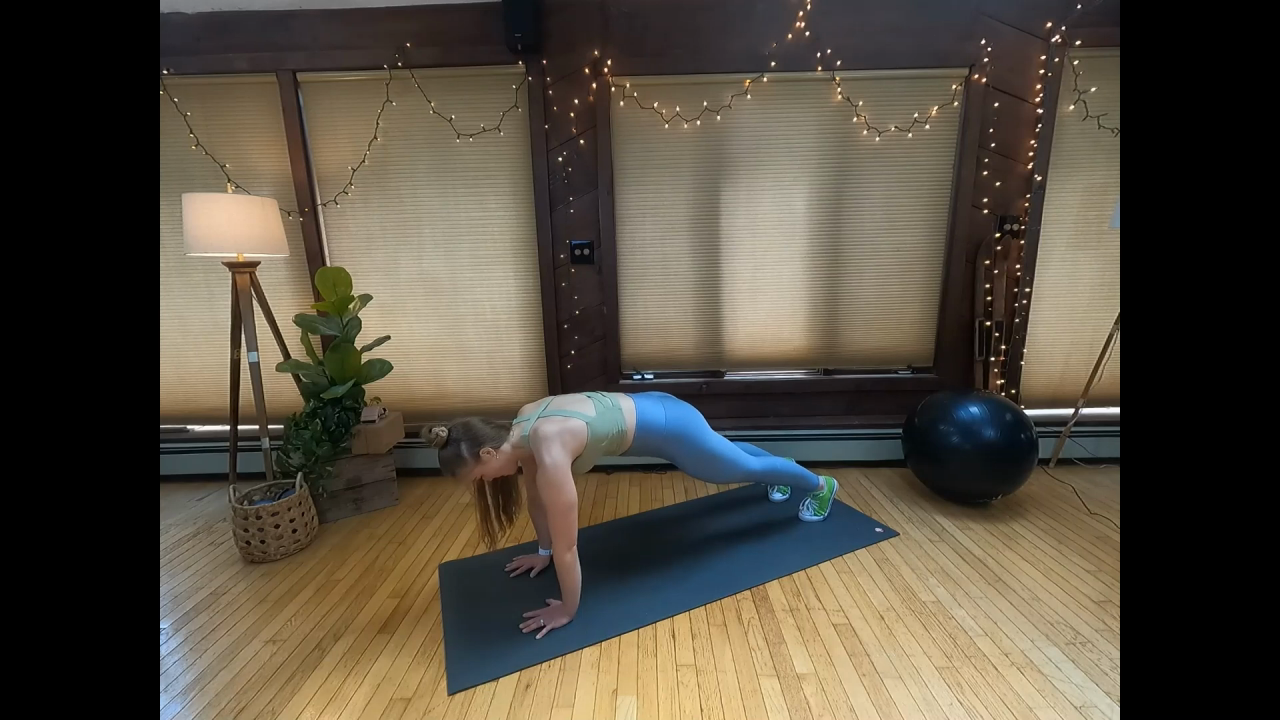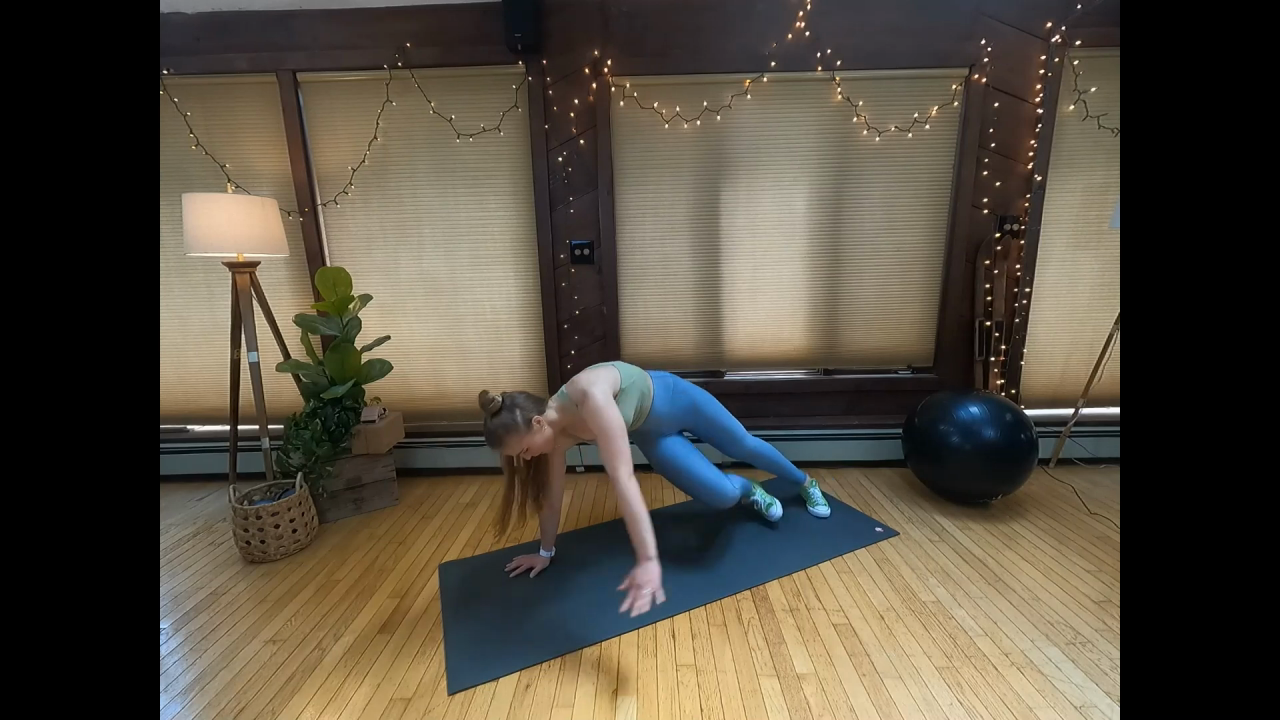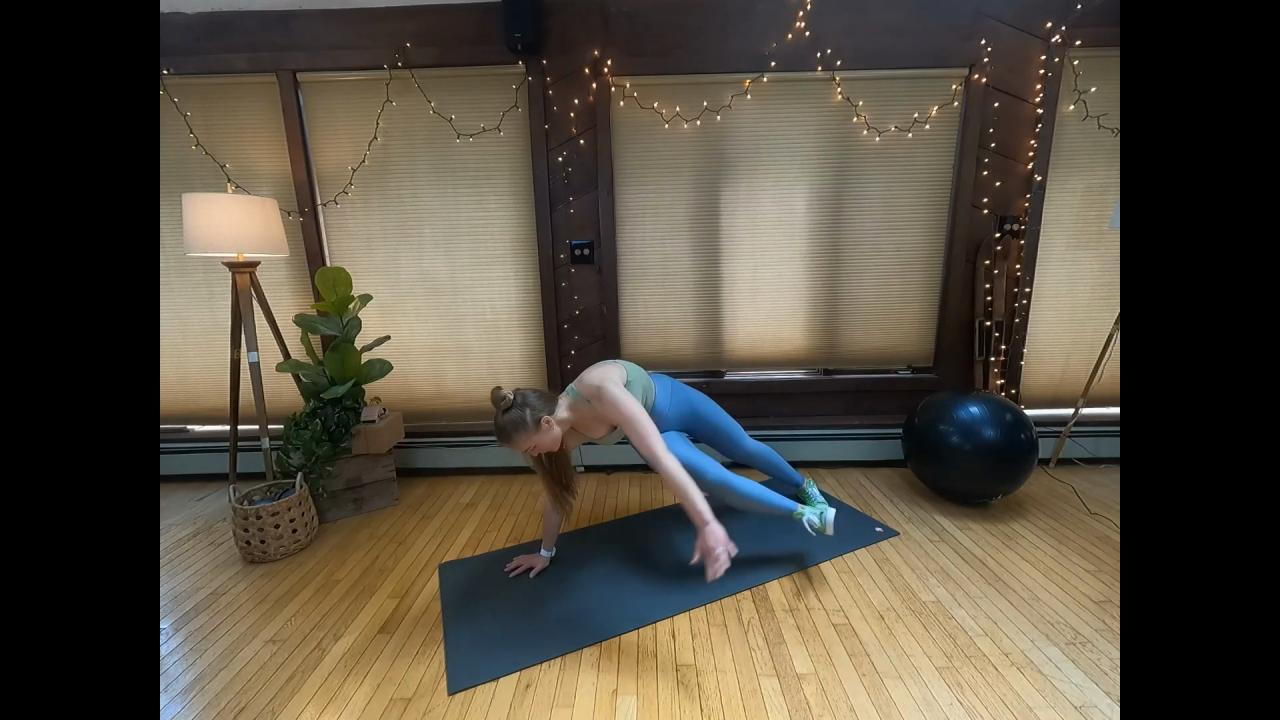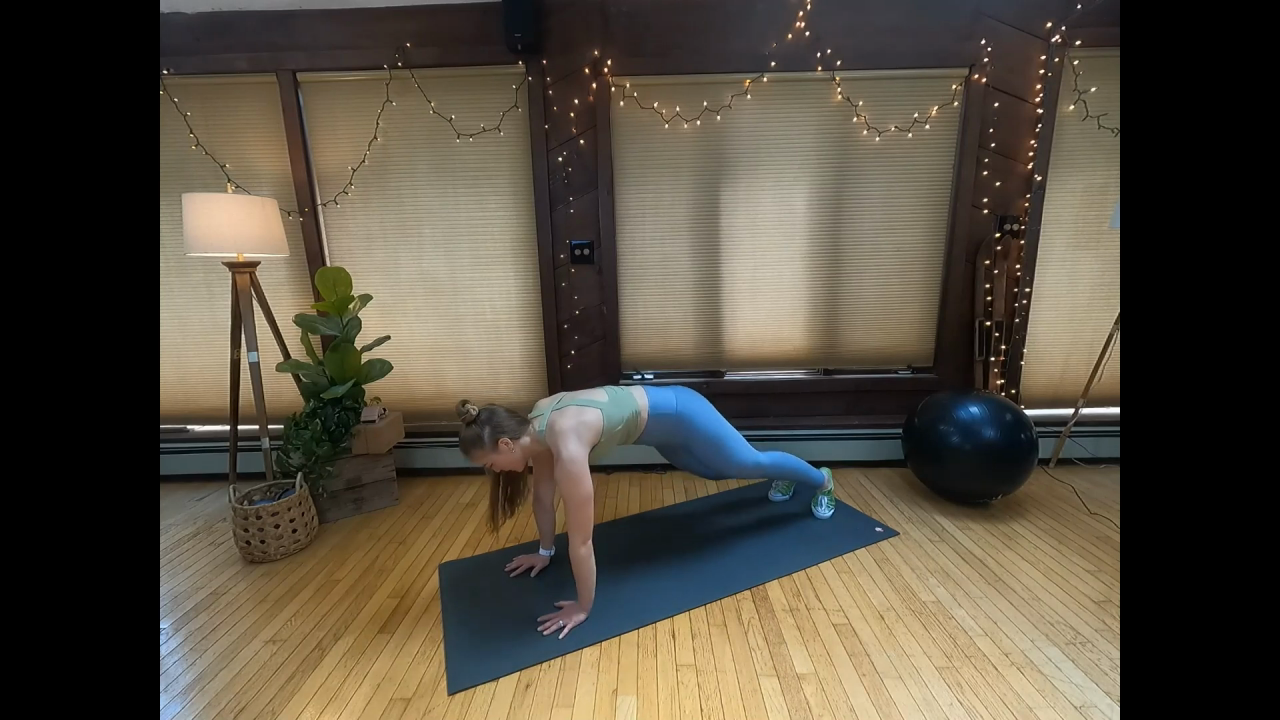
dt=0.5s
person 1, frame 1
left shoulder: (548, 452)
right shoulder: (521, 427)
left elbow: (567, 547)
right elbow: (536, 496)
left wrist: (568, 610)
right wrist: (542, 552)
left hip: (665, 426)
right hip: (646, 411)
left knee: (743, 467)
right knee: (729, 456)
left ankle: (821, 486)
right ankle: (778, 478)
person 1, frame 2
left shoulder: (590, 398)
right shoulder: (554, 423)
left elbow: (623, 482)
right elbow: (552, 493)
left wrist: (648, 559)
right wrist: (546, 551)
left hip: (672, 396)
left knee: (744, 445)
right knee: (722, 495)
left ankle: (804, 483)
right ankle: (750, 492)
person 1, frame 3
left shoulder: (602, 392)
right shoulder: (561, 422)
left elbow: (658, 458)
right elbow: (558, 491)
left wrist: (707, 523)
right wrist: (545, 550)
left hip: (669, 398)
right hip: (657, 427)
left knee: (745, 446)
right knee: (717, 480)
left ankle: (805, 488)
right ankle: (800, 513)
person 1, frame 4
left shoulder: (566, 447)
right shoulder: (534, 426)
left elbow: (581, 540)
right elbow: (543, 494)
left wrist: (582, 607)
right wrist: (545, 550)
left hip: (676, 413)
right hip: (653, 411)
left knee: (750, 463)
right knee: (719, 468)
left ankle: (821, 482)
right ankle: (783, 478)
